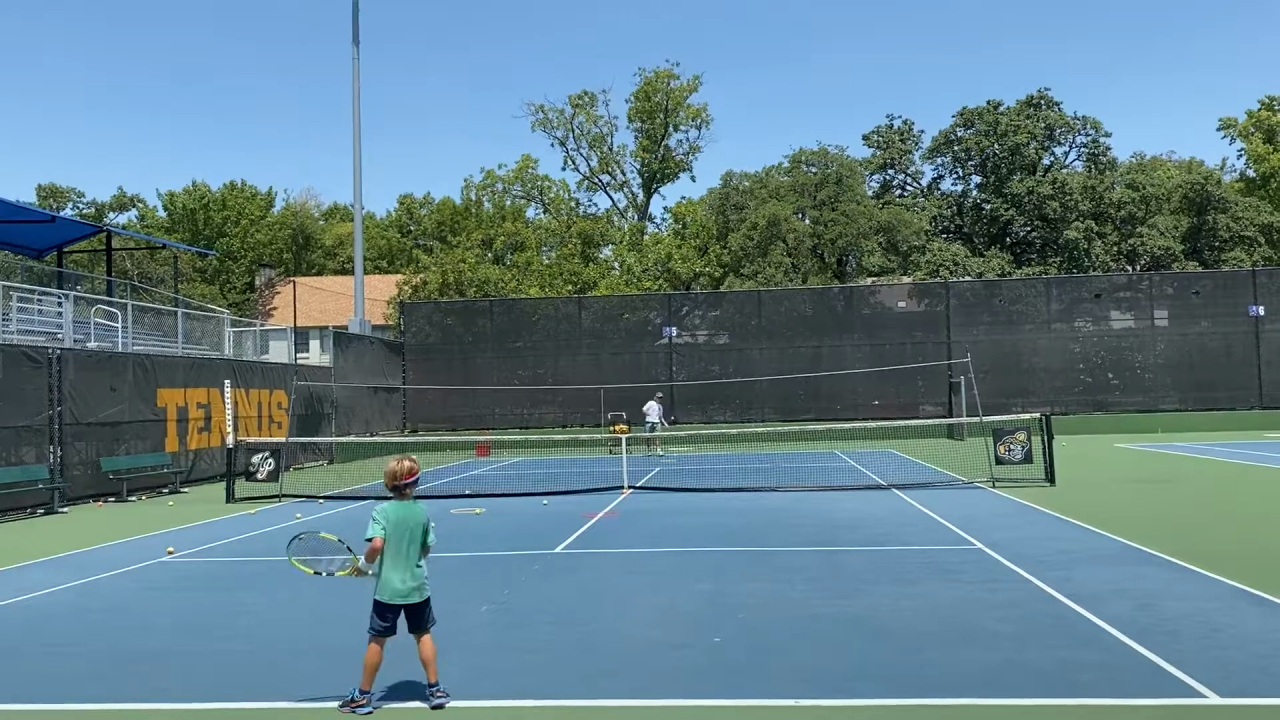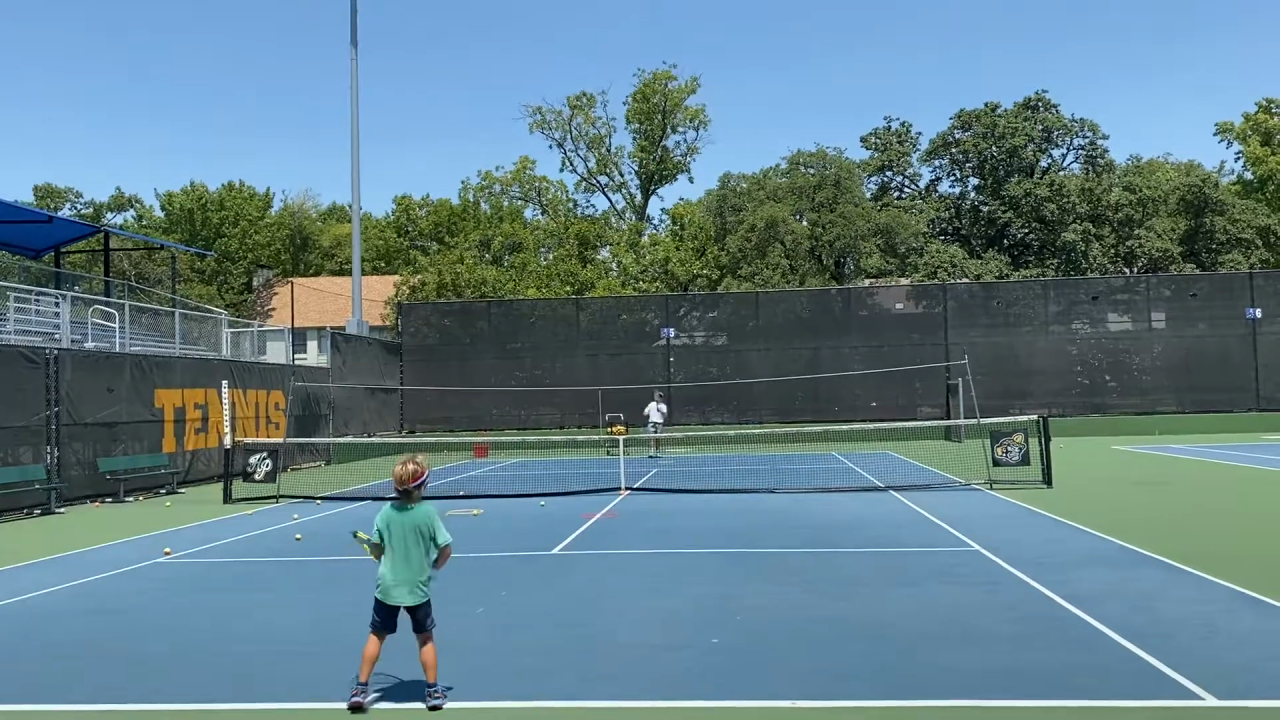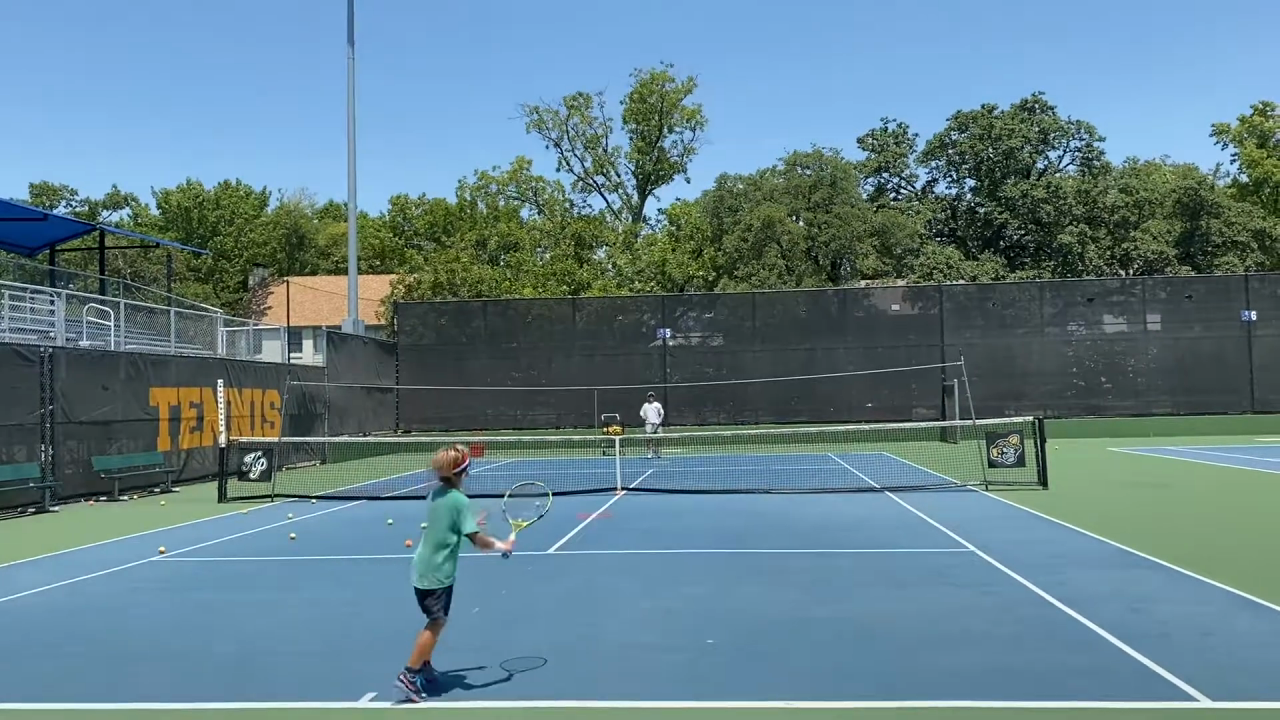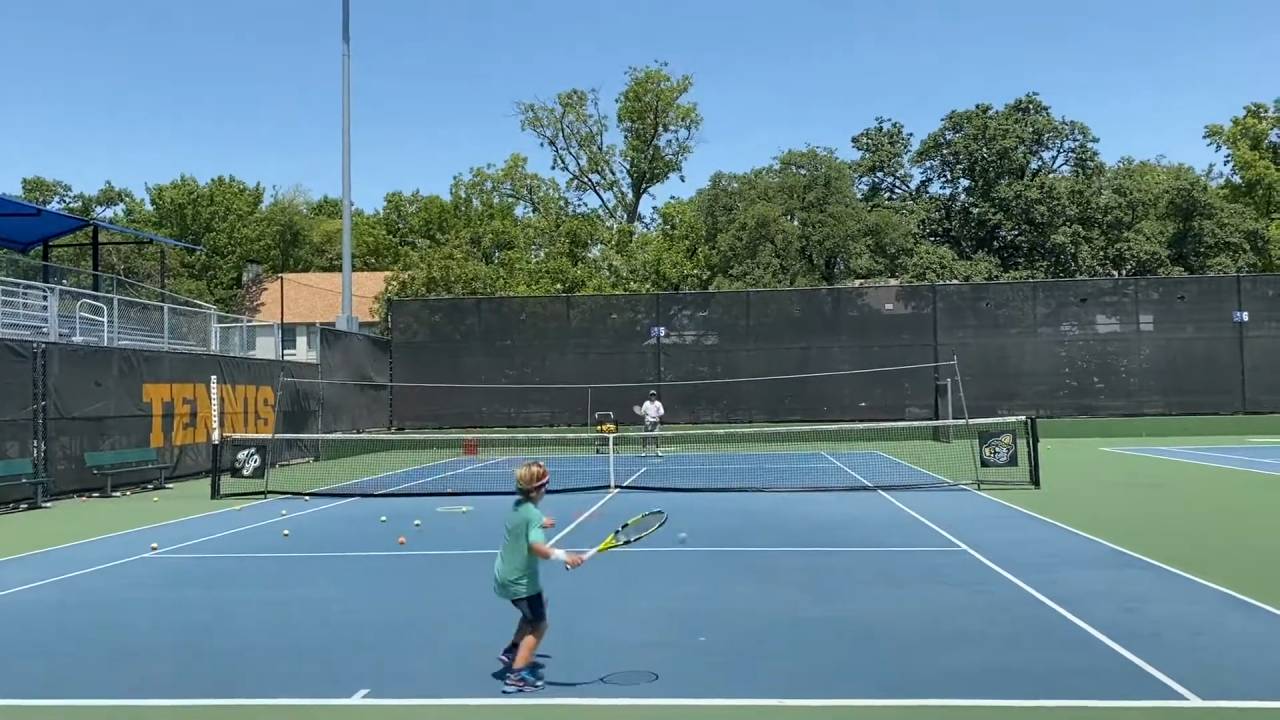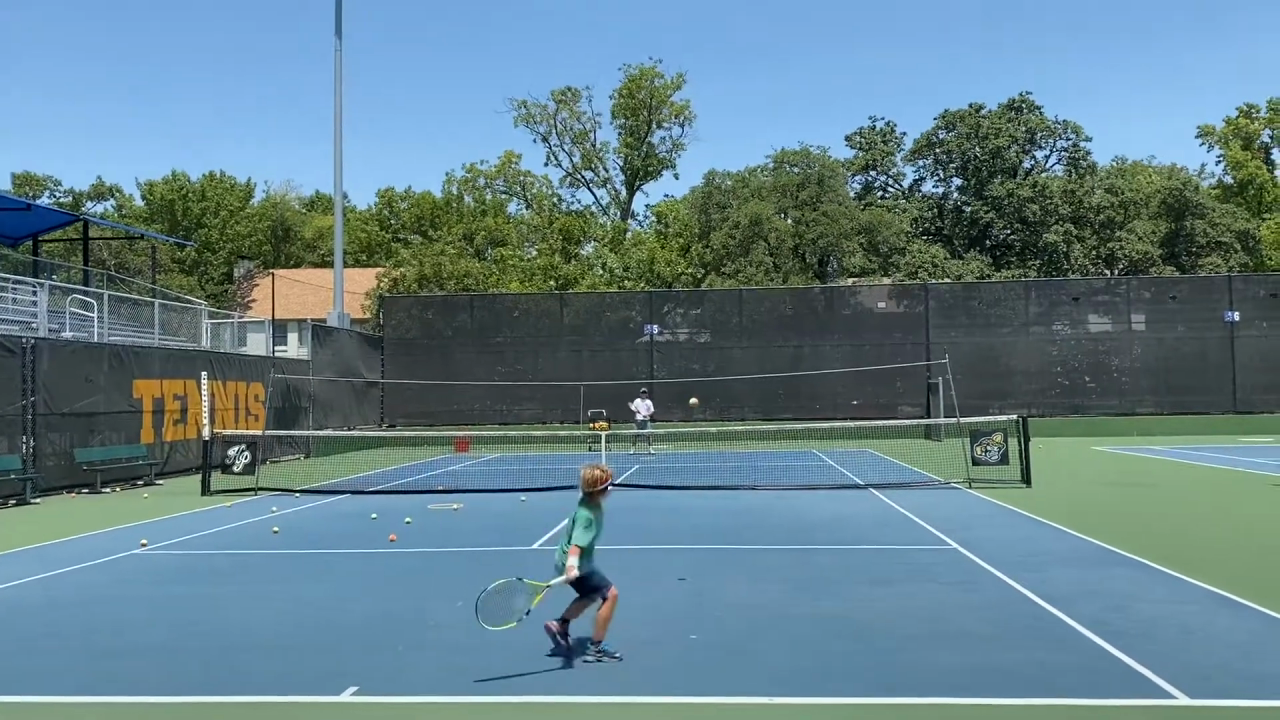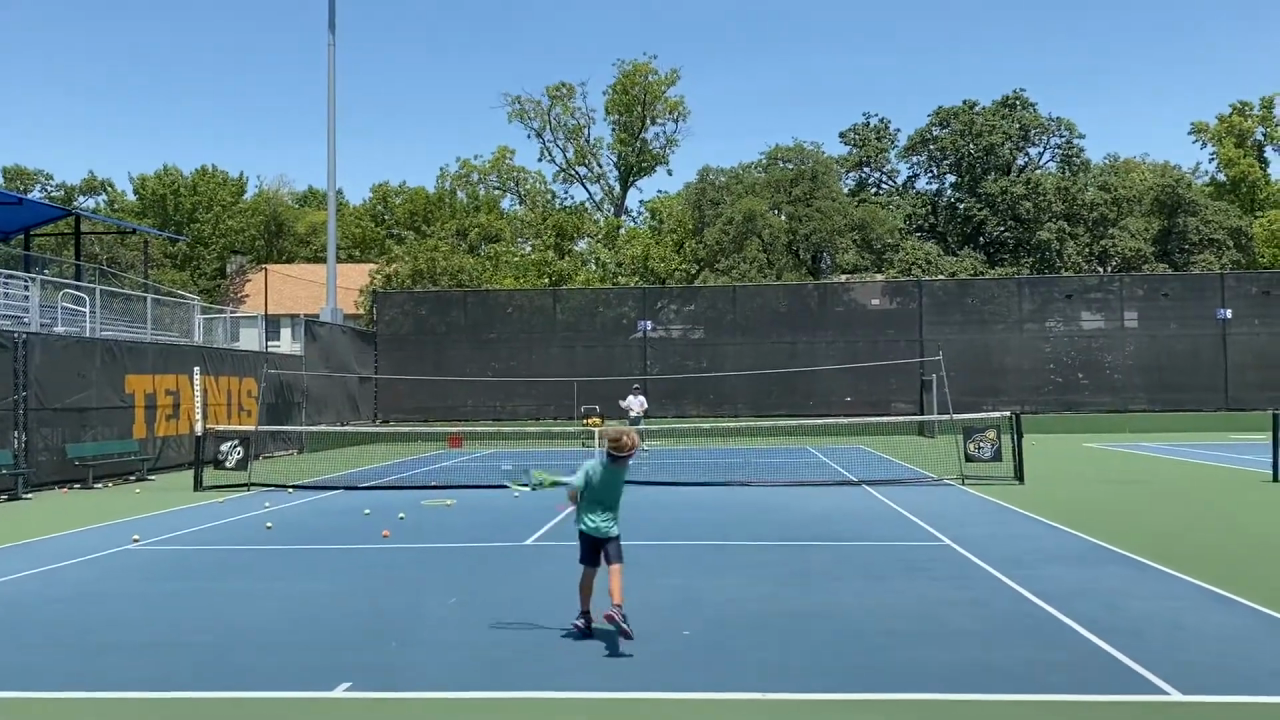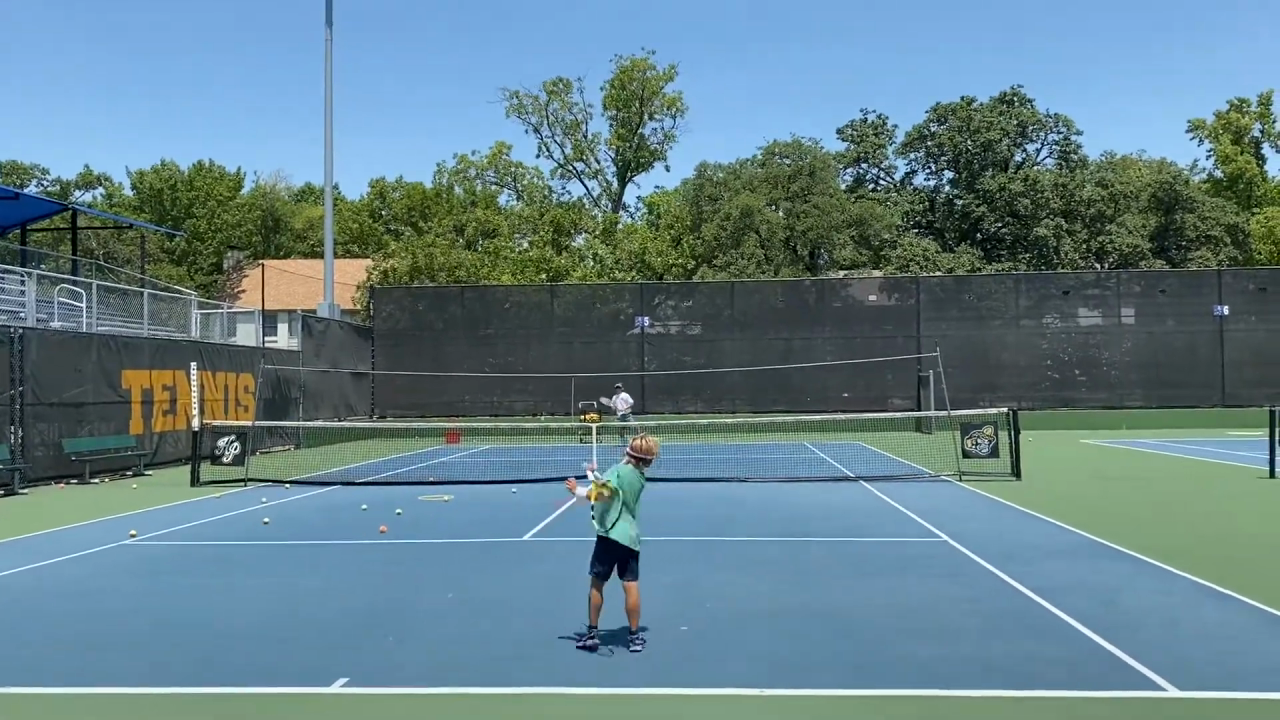
dt=0.5s
person 1, frame 1
left shoulder: (381, 511)
right shoulder: (423, 512)
left elbow: (376, 546)
right elbow: (426, 550)
left wrist: (364, 565)
left hip: (388, 588)
right hip: (418, 587)
left knee: (377, 641)
right knee: (423, 636)
left ankle: (363, 696)
right ankle: (435, 690)
person 1, frame 2
left shoulder: (386, 512)
right shoulder: (429, 514)
left elbow: (375, 550)
right elbow: (445, 551)
right wrist: (432, 569)
left hip: (387, 587)
right hip: (417, 587)
left knee: (377, 636)
right knee: (425, 637)
left ankle: (360, 689)
right ankle: (433, 691)
person 1, frame 3
left shoulder: (435, 494)
right shoulder: (460, 501)
right elbow: (476, 539)
left wrist: (471, 521)
right wrist: (500, 546)
left hip: (422, 570)
right hip: (438, 574)
left knee: (435, 620)
right knee: (436, 625)
left ankle: (423, 668)
right ankle: (408, 675)
person 1, frame 4
left shoulder: (517, 506)
right shoulder: (532, 514)
right elbow: (537, 547)
left wrist: (541, 522)
right wrist: (563, 556)
left hip: (504, 576)
right hip: (521, 581)
left knee: (532, 617)
right knee: (538, 626)
left ankle: (512, 651)
right ankle: (516, 677)
person 1, frame 5
left shoulder: (592, 502)
right shoulder: (587, 516)
right elbow: (576, 546)
right wrist: (572, 565)
left hip: (581, 563)
right hip: (579, 566)
left knee: (590, 594)
right knee: (610, 595)
left ankle: (559, 625)
right ankle: (596, 647)
person 1, frame 6
left shoulder: (590, 466)
right shoulder: (623, 469)
left elbow: (573, 494)
left wrist: (581, 507)
left hip: (587, 526)
right hip: (609, 528)
left knee: (589, 570)
right knee: (615, 569)
left ankle: (584, 617)
right ankle: (617, 609)
person 1, frame 7
left shoulder: (616, 470)
right shoulder: (641, 480)
left elbow: (603, 493)
right elbow: (617, 494)
left wrist: (579, 490)
right wrist: (595, 476)
left hip: (610, 534)
right hip: (631, 537)
left knee: (596, 582)
right knee: (631, 586)
left ankle: (592, 632)
right ankle: (635, 635)
